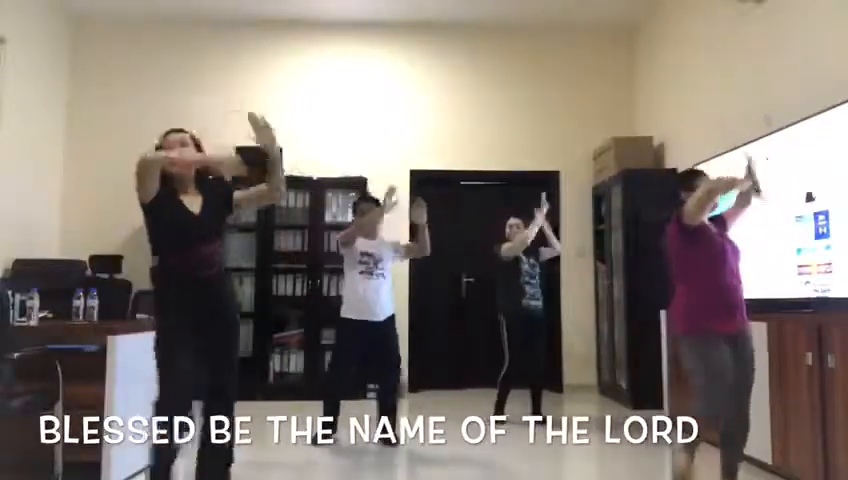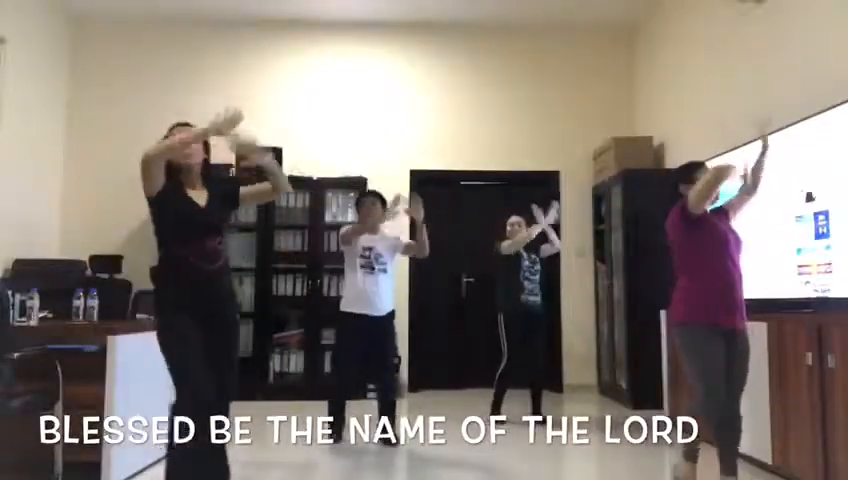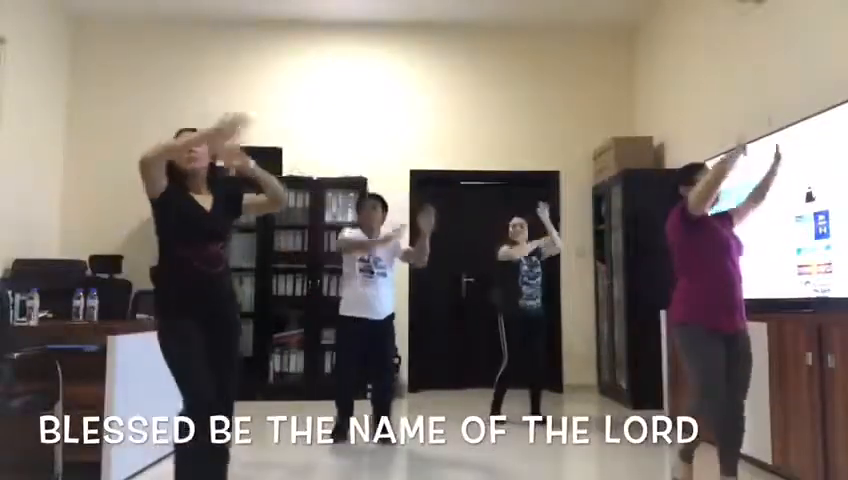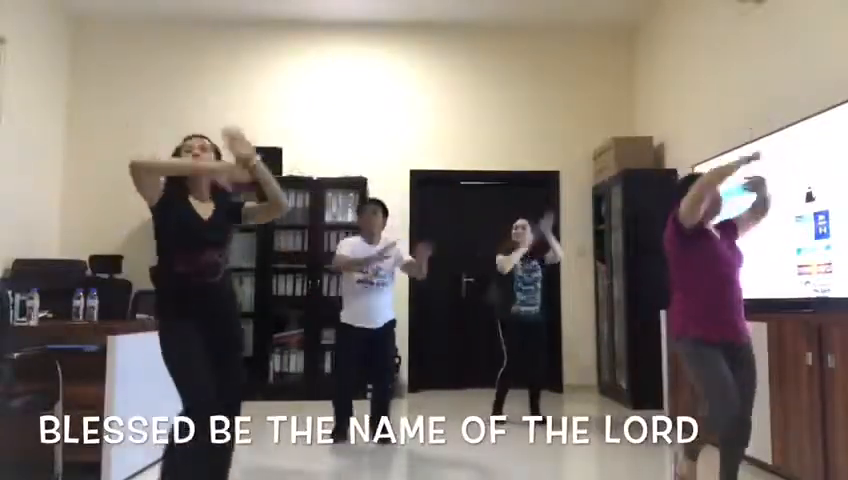
dt=0.1s
person 1, frame 1
left shoulder: (217, 196)
right shoulder: (156, 197)
left elbow: (274, 193)
right elbow: (145, 163)
left wrist: (271, 151)
right wrist: (213, 160)
left hip: (220, 309)
right hip: (176, 311)
left knee: (222, 399)
right knee: (175, 396)
person 1, frame 2
left shoulder: (222, 191)
right shoulder: (162, 190)
left elbow: (280, 189)
right elbow: (152, 156)
left wrist: (267, 162)
right wrist: (213, 127)
left hip: (219, 306)
right hip: (176, 308)
left knee: (218, 398)
right knee: (194, 394)
person 1, frame 3
left shoulder: (228, 198)
right shoulder: (167, 193)
left elbow: (279, 202)
right elbow: (150, 159)
left wrist: (251, 169)
right wrist: (216, 128)
left hip: (220, 309)
right hip: (177, 311)
left knee: (222, 402)
right knee: (200, 399)
person 1, frame 4
left shoulder: (228, 207)
right shoulder: (166, 200)
left elbow: (278, 206)
right elbow: (138, 165)
left wrist: (252, 162)
right wrist: (205, 171)
left hip: (222, 314)
right hip: (178, 316)
left knee: (227, 404)
right knee: (199, 402)
person 2, frame 1
left shoulder: (714, 226)
right shoulder: (683, 224)
left elbow: (740, 204)
right elbow: (715, 186)
left wrist: (750, 176)
right wrist: (741, 181)
left hip: (735, 329)
right hip: (698, 329)
left knee: (739, 411)
right knee: (719, 401)
right ankle: (686, 450)
person 2, frame 2
left shoulder: (718, 217)
right shoulder: (684, 214)
left elbow: (748, 193)
right elbow: (718, 174)
left wrist: (762, 156)
right wrist: (725, 167)
left hip: (732, 322)
right hip: (696, 322)
left knee: (730, 406)
right knee: (710, 399)
person 2, frame 3
left shoulder: (720, 219)
right shoulder: (684, 217)
left elbow: (754, 197)
right elbow: (718, 170)
left wrist: (774, 165)
right wrist: (735, 153)
left hip: (732, 325)
right hip: (694, 324)
left knee: (734, 407)
right knee: (711, 399)
person 2, frame 4
left shoulder: (723, 231)
right shoulder: (682, 230)
left elbow: (759, 211)
right elbow: (705, 184)
left wrist: (760, 188)
right wrist: (741, 163)
left hip: (734, 336)
right hip: (696, 337)
left knee: (740, 417)
right knee: (725, 409)
right ankle: (689, 451)
person 3, frame 1
left shoulder: (390, 246)
right shoulder: (349, 241)
left elbow: (423, 251)
right elbow: (349, 236)
left wrist: (421, 224)
right wrist: (379, 212)
left hip: (383, 319)
right hip: (352, 319)
left knee: (389, 376)
right knee: (338, 375)
left ankle: (387, 428)
right ankle: (328, 427)
person 3, frame 2
left shoulder: (391, 241)
right shoulder: (351, 235)
left elbow: (422, 251)
right elbow: (347, 236)
left wrist: (419, 222)
right wrist: (384, 216)
left hip: (383, 315)
right hip: (352, 314)
left knee: (385, 375)
right knee: (343, 372)
left ankle: (387, 428)
right ankle: (335, 425)
person 3, frame 3
left shoulder: (392, 242)
right shoulder: (349, 235)
left elbow: (420, 259)
right elbow: (345, 247)
left wrist: (425, 233)
right wrist: (380, 240)
left hip: (382, 319)
right hip: (351, 318)
left knee: (383, 377)
right knee: (345, 375)
left ankle: (380, 427)
right ankle: (342, 425)
person 3, frame 4
left shoulder: (394, 249)
right shoulder: (349, 244)
left elbow: (419, 272)
right elbow: (338, 265)
left wrist: (421, 258)
right wrist: (373, 259)
left hip: (383, 324)
right hip: (352, 324)
left knee: (383, 379)
right knee: (344, 378)
left ankle: (379, 427)
right ankle: (342, 425)
person 4, frame 1
left shoulder: (532, 252)
right shoulder: (503, 251)
left elbow: (556, 249)
right elbow: (523, 241)
left wrist: (544, 225)
right wrist: (538, 218)
left hip: (536, 315)
right hip: (513, 315)
left knee: (538, 363)
right knee: (513, 362)
left ankle: (536, 411)
right ankle: (499, 410)
person 4, frame 2
left shoulder: (532, 249)
right shoulder: (504, 248)
left elbow: (556, 246)
right elbow: (524, 238)
left wrist: (544, 222)
right wrist: (545, 221)
left hip: (535, 313)
right hip: (512, 312)
left knee: (538, 362)
right knee: (511, 360)
left ankle: (536, 411)
right ankle: (495, 410)
person 4, frame 3
left shoulder: (536, 251)
right shoulder: (505, 249)
left elbow: (558, 247)
right elbow: (520, 253)
left wrist: (546, 221)
right wrist: (541, 240)
left hip: (536, 316)
right hip: (512, 315)
left knee: (538, 362)
right knee: (511, 361)
left ankle: (535, 411)
right ankle: (495, 410)
person 4, frame 4
left shoulder: (538, 255)
right shoulder: (504, 255)
left elbow: (559, 257)
right elbow: (504, 267)
left wrist: (547, 232)
right wrist: (521, 249)
left hip: (535, 319)
right hip: (510, 318)
left knee: (537, 364)
right knee: (511, 362)
left ankle: (535, 411)
right ankle: (497, 410)
